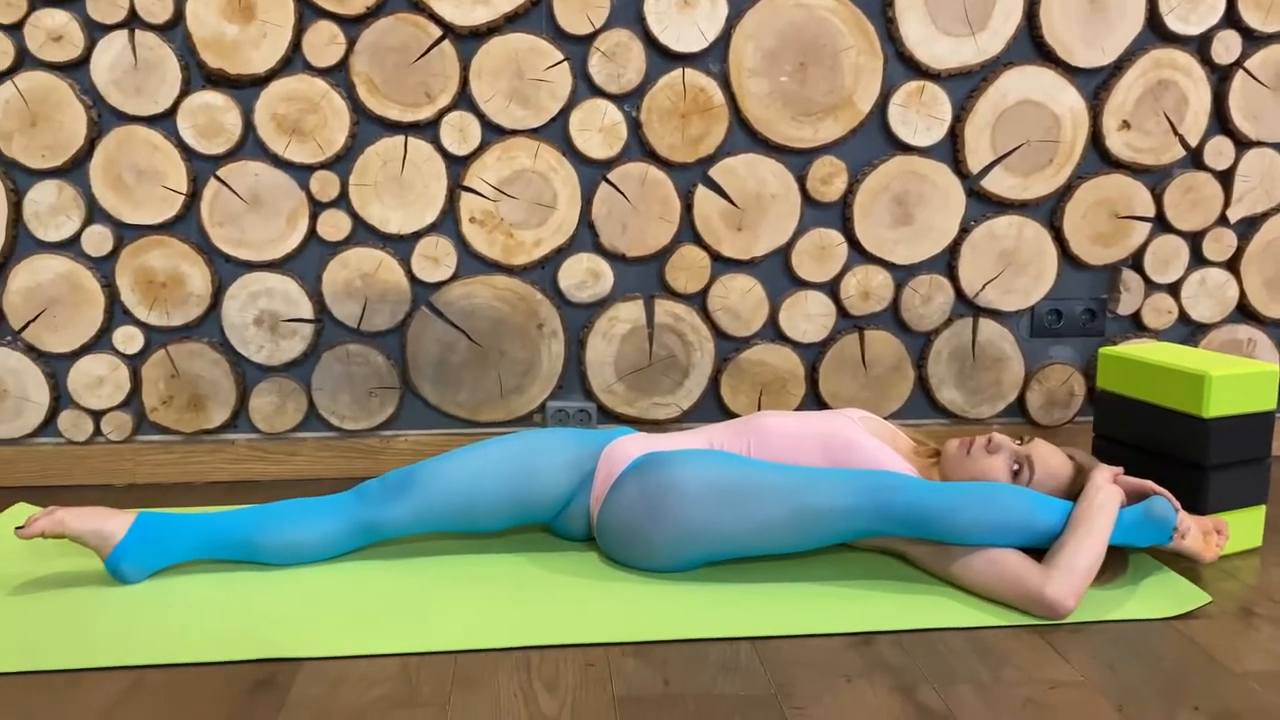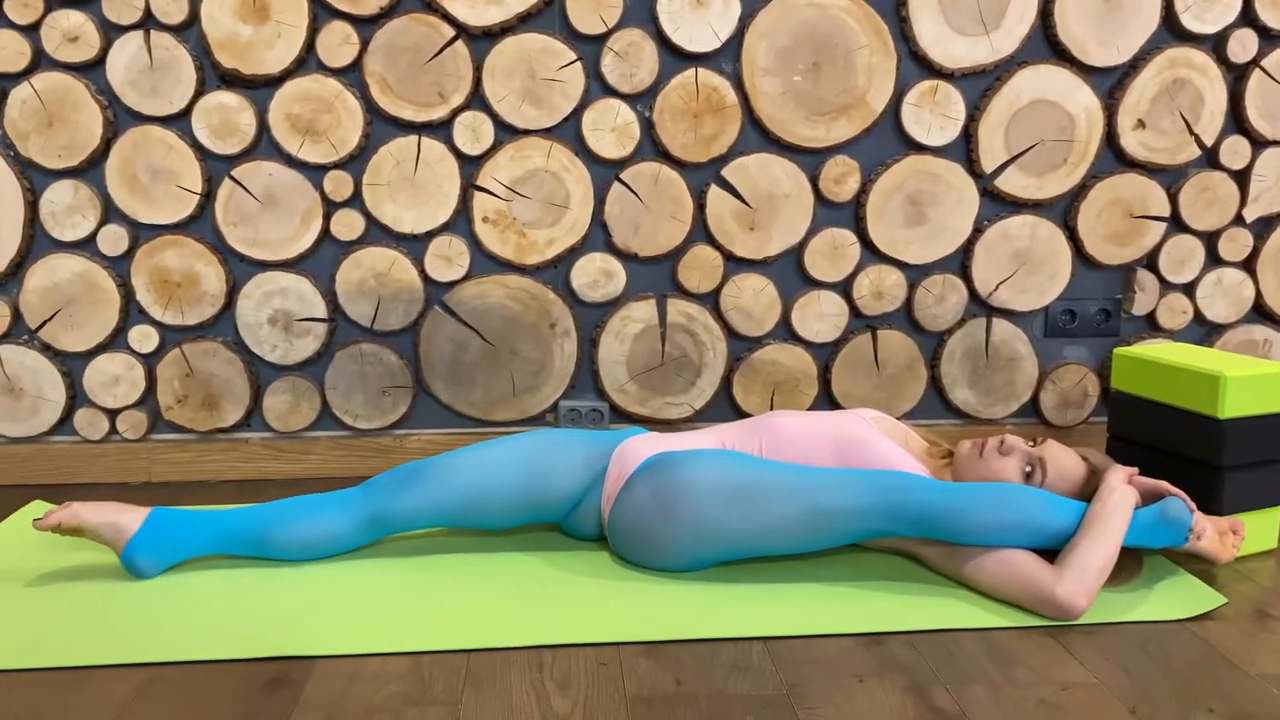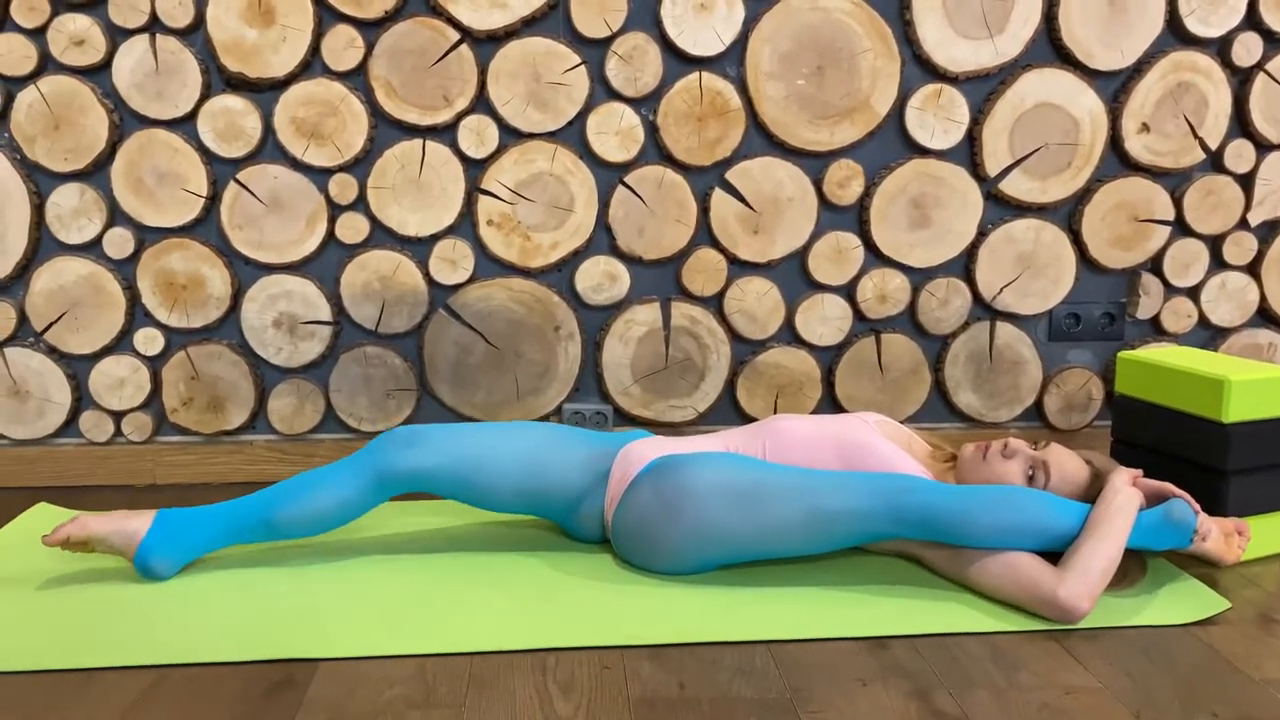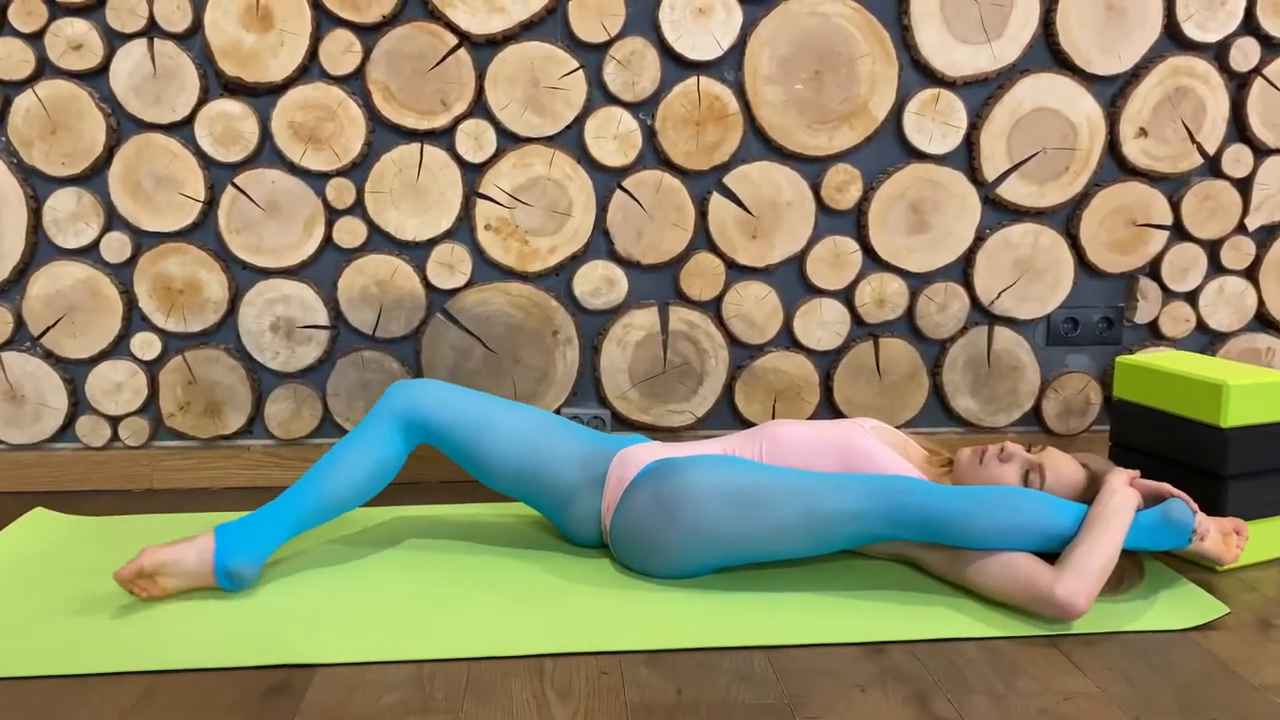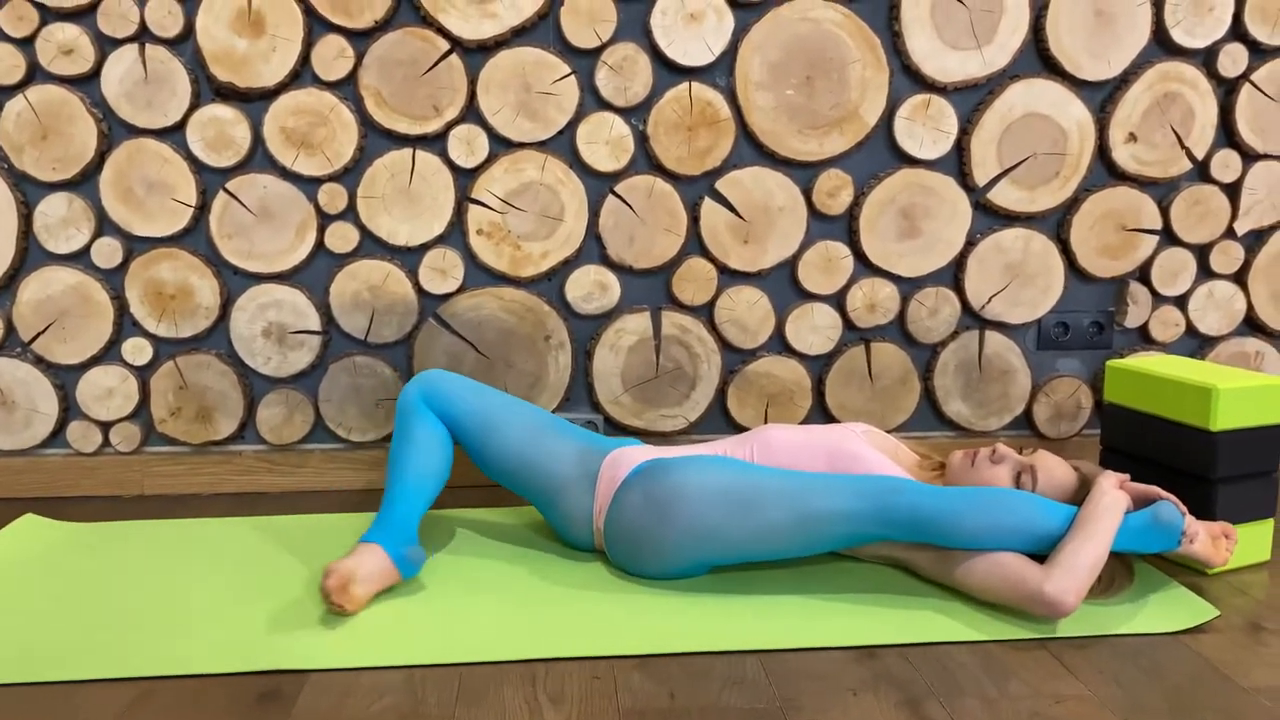
dt=0.3s
person 1, frame 1
left shoulder: (930, 511)
right shoulder: (896, 437)
left elbow: (1050, 587)
left wrist: (1101, 503)
left hip: (654, 507)
right hip: (608, 460)
right knee: (381, 502)
right ankle: (149, 537)
person 1, frame 2
left shoulder: (941, 513)
right shoulder: (902, 437)
left elbow: (1064, 593)
left wrist: (1116, 506)
left hip: (663, 510)
right hip: (618, 461)
right knee: (390, 496)
right ankle: (164, 531)
person 1, frame 3
left shoulder: (947, 515)
right shoulder: (905, 439)
left elbow: (1067, 592)
left wrist: (1128, 507)
left hip: (666, 510)
right hip: (622, 461)
right knee: (398, 454)
right ankle: (175, 531)
person 1, frame 4
left shoulder: (950, 523)
right shoulder: (903, 447)
left elbow: (1064, 591)
left wrist: (1119, 504)
left hip: (667, 513)
right hip: (623, 467)
right knee: (413, 402)
right ankle: (243, 545)
person 1, frame 5
left shoulder: (929, 519)
right shoulder: (896, 455)
left elbow: (1051, 590)
left wrist: (1106, 507)
left hip: (657, 508)
right hip: (618, 469)
right knee: (434, 389)
right ankle: (390, 545)
